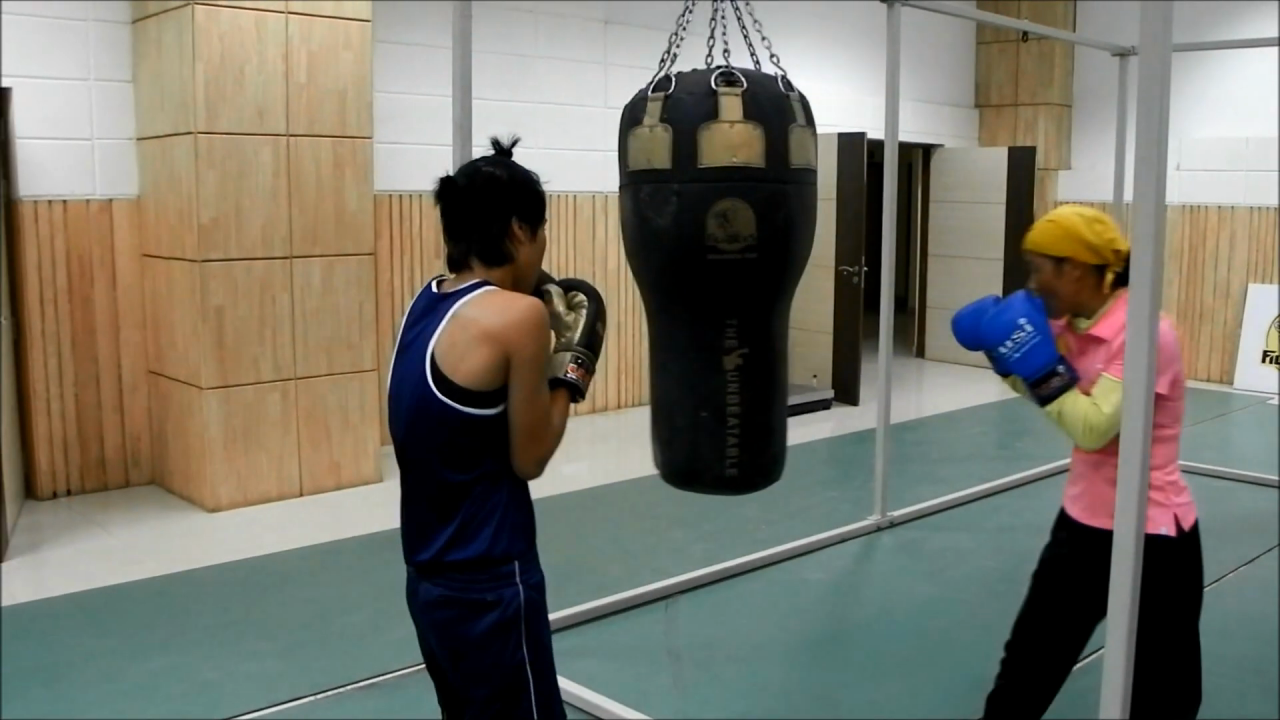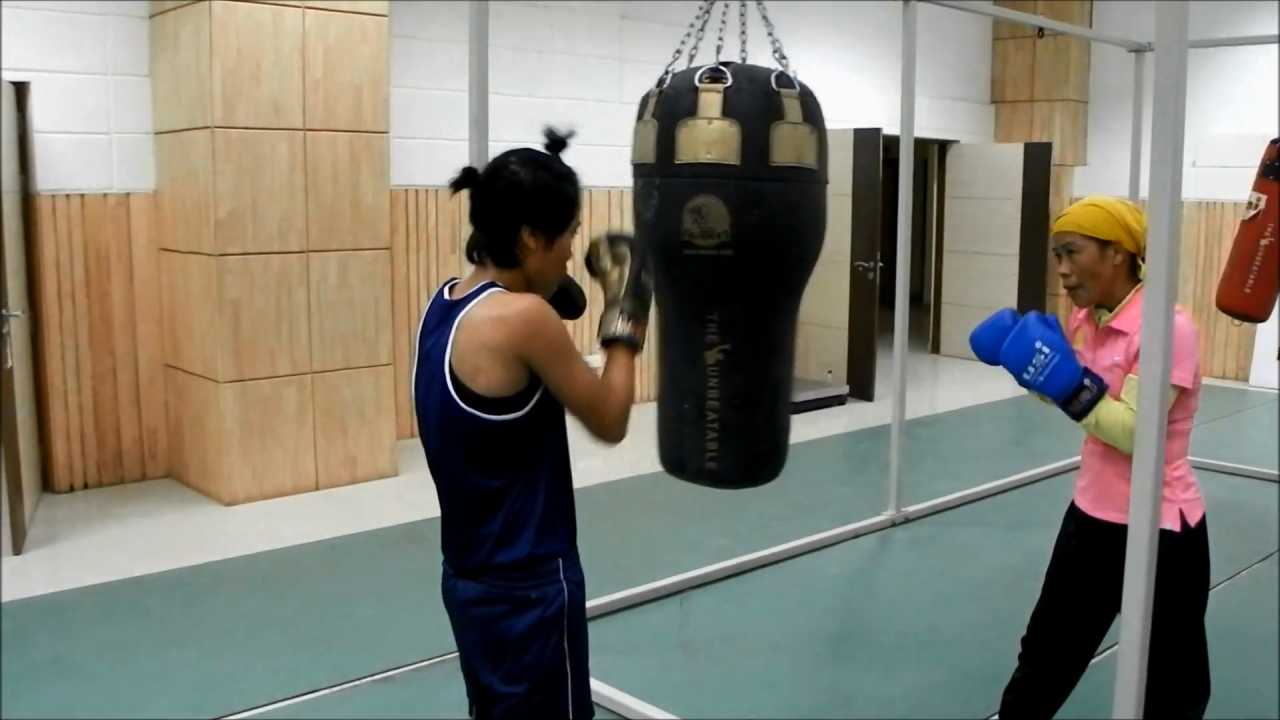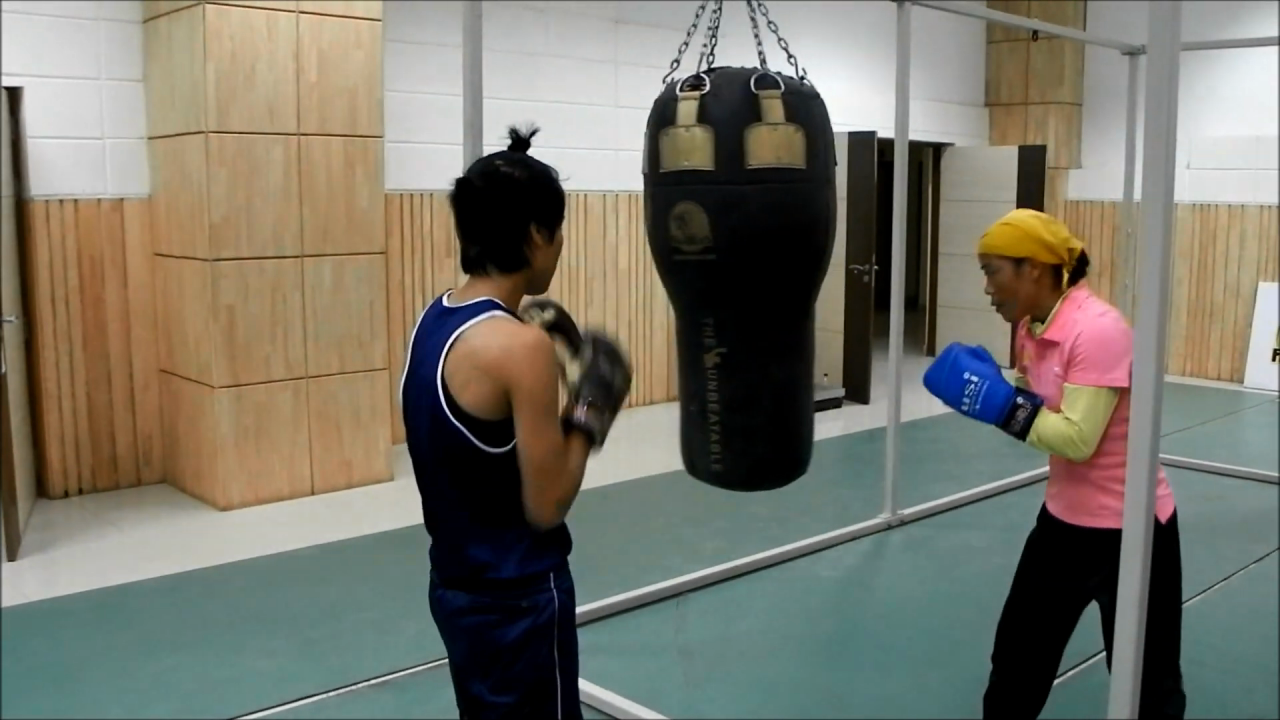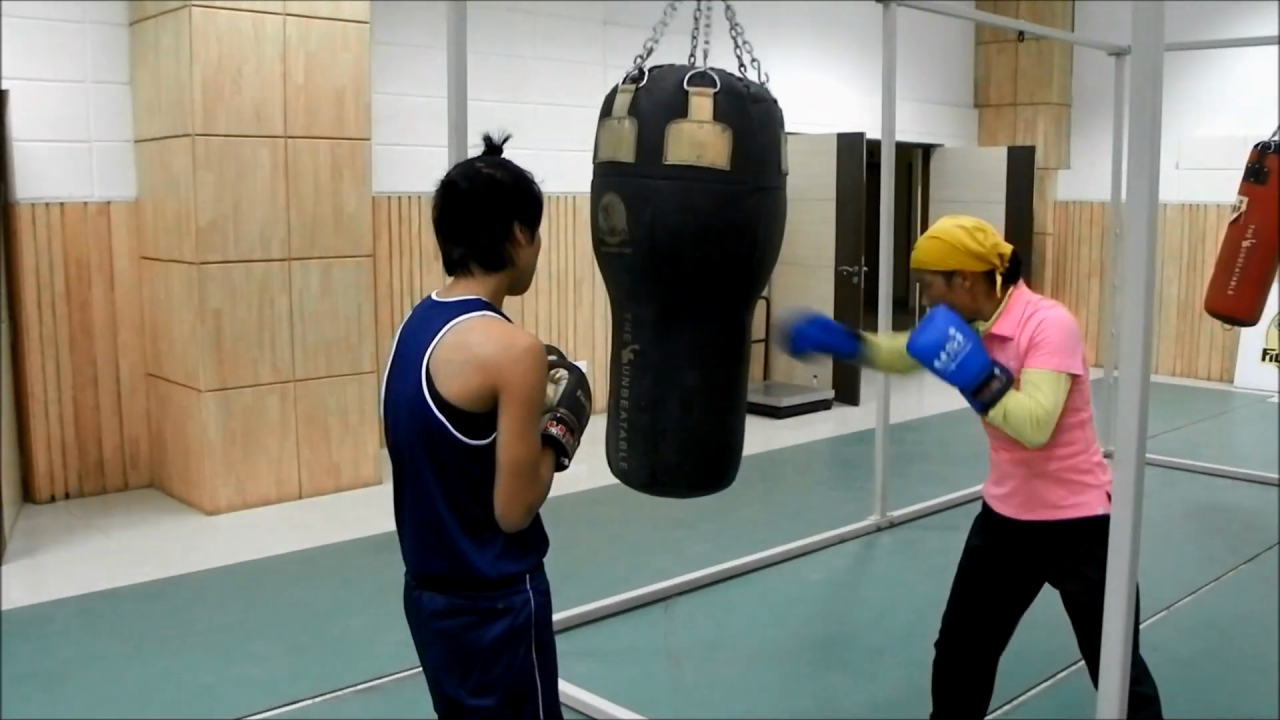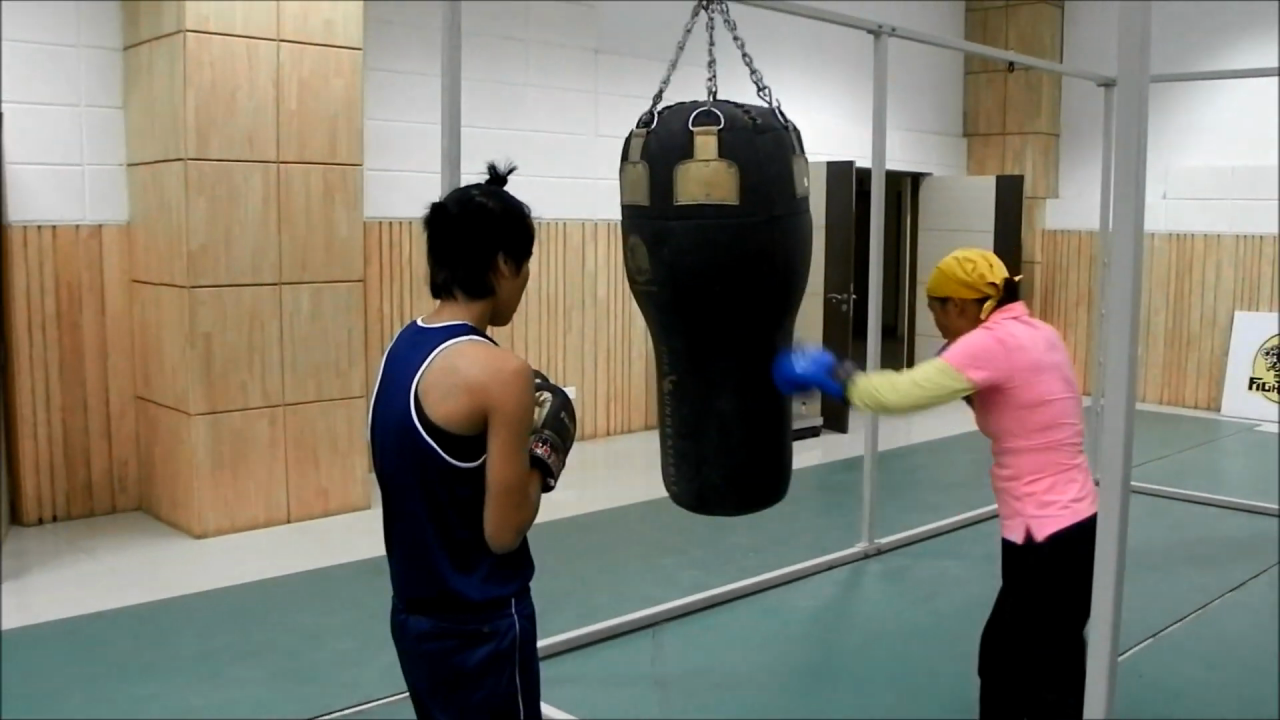
dt=1s
person 1, frame 1
left shoulder: (428, 304)
right shoulder: (516, 314)
right elbow: (529, 458)
right wrist: (574, 355)
left hip: (432, 576)
right hip: (487, 585)
person 1, frame 2
left shoulder: (446, 304)
right shoulder: (521, 318)
right elbow: (611, 422)
right wrist: (625, 316)
left hip: (471, 574)
right hip: (528, 586)
person 1, frame 3
left shoulder: (436, 318)
right shoulder: (518, 344)
right elbow: (547, 506)
right wrist: (591, 406)
left hip: (457, 583)
right hip: (516, 599)
person 1, frame 4
left shoulder: (417, 324)
right shoulder: (511, 349)
right elbow: (514, 509)
right wrist: (561, 428)
left hip: (431, 590)
right hip: (493, 604)
person 1, frame 5
left shoulder: (401, 349)
right shoulder: (499, 373)
right elbow: (504, 531)
right wrist: (545, 453)
left hip: (416, 612)
right hip: (479, 626)
person 2, frame 1
right shoulder: (1068, 324)
left elbow: (1094, 430)
right elbow: (1045, 398)
left wrist: (1038, 359)
right wrist: (1003, 348)
left hip: (1152, 539)
right hip: (1082, 524)
right knee: (1028, 658)
person 2, frame 2
left shoulder: (1167, 326)
right shoulder: (1087, 318)
left elbow: (1134, 433)
left wrist: (1067, 380)
right wrist: (1029, 362)
left hip: (1157, 531)
right hip: (1091, 516)
right knee: (1046, 650)
person 2, frame 3
left shoulder: (1098, 329)
right shoulder: (1031, 329)
left elbow: (1078, 440)
left wrist: (999, 402)
right wrist: (975, 385)
left hip: (1129, 530)
right hip: (1064, 520)
right knee: (1018, 650)
person 2, frame 4
left shoulder: (1050, 323)
right shoulder: (961, 324)
left elbow: (1036, 428)
right elbow: (901, 351)
left wrist: (972, 370)
right wrist: (840, 340)
left hip: (1081, 521)
right hip: (1006, 514)
right knee: (961, 649)
person 2, frame 5
left shoulder: (991, 343)
right shoulder: (1039, 334)
left elbow: (900, 394)
left wrist: (829, 375)
left hip: (1050, 541)
right hip: (1056, 532)
right knee: (1002, 658)
